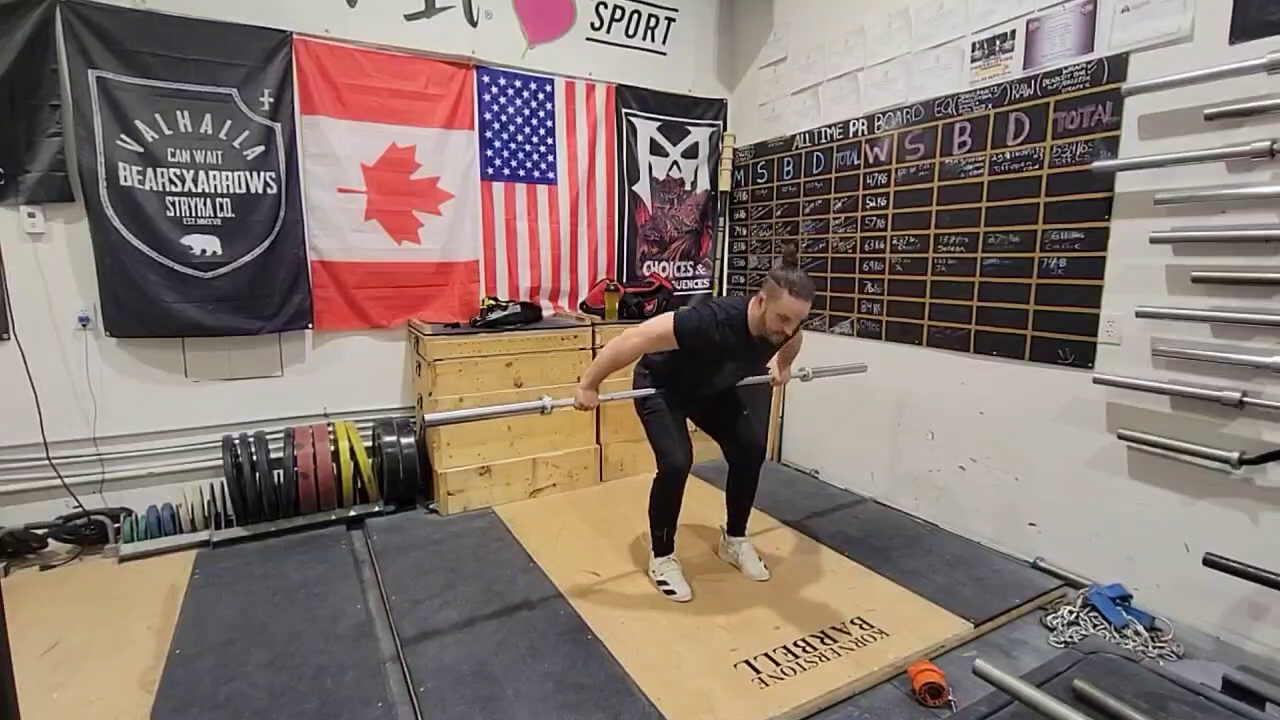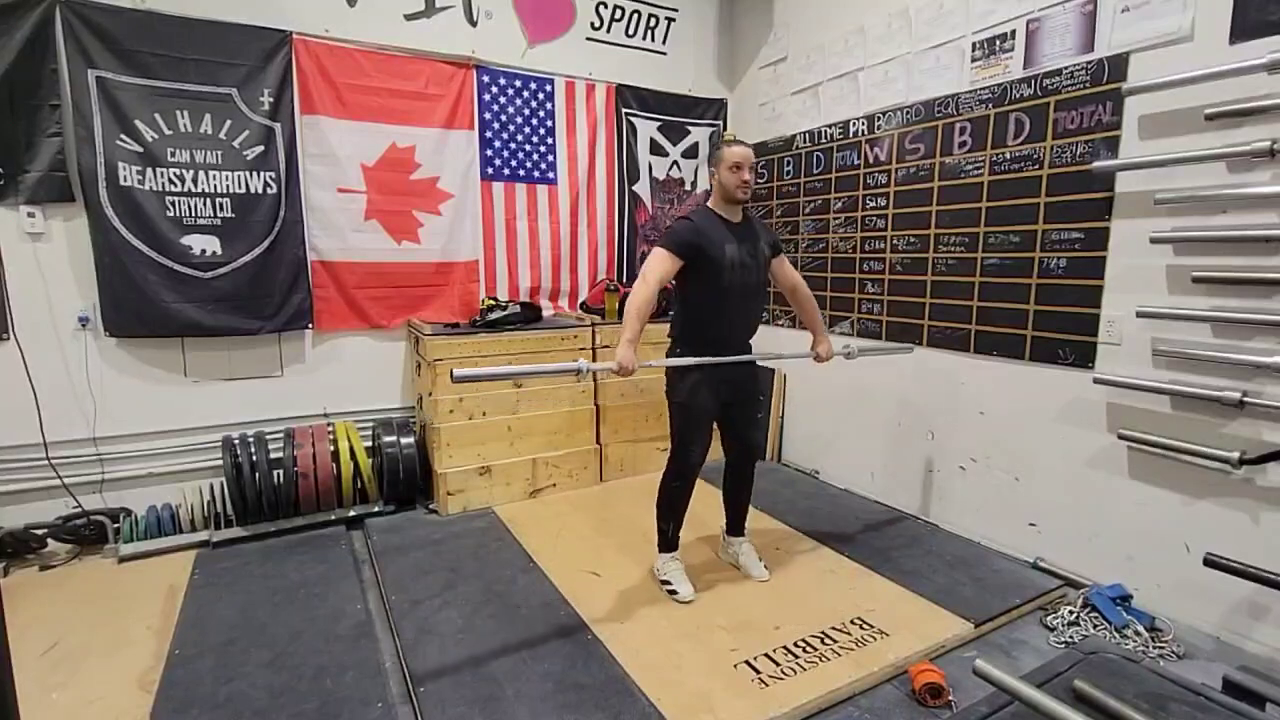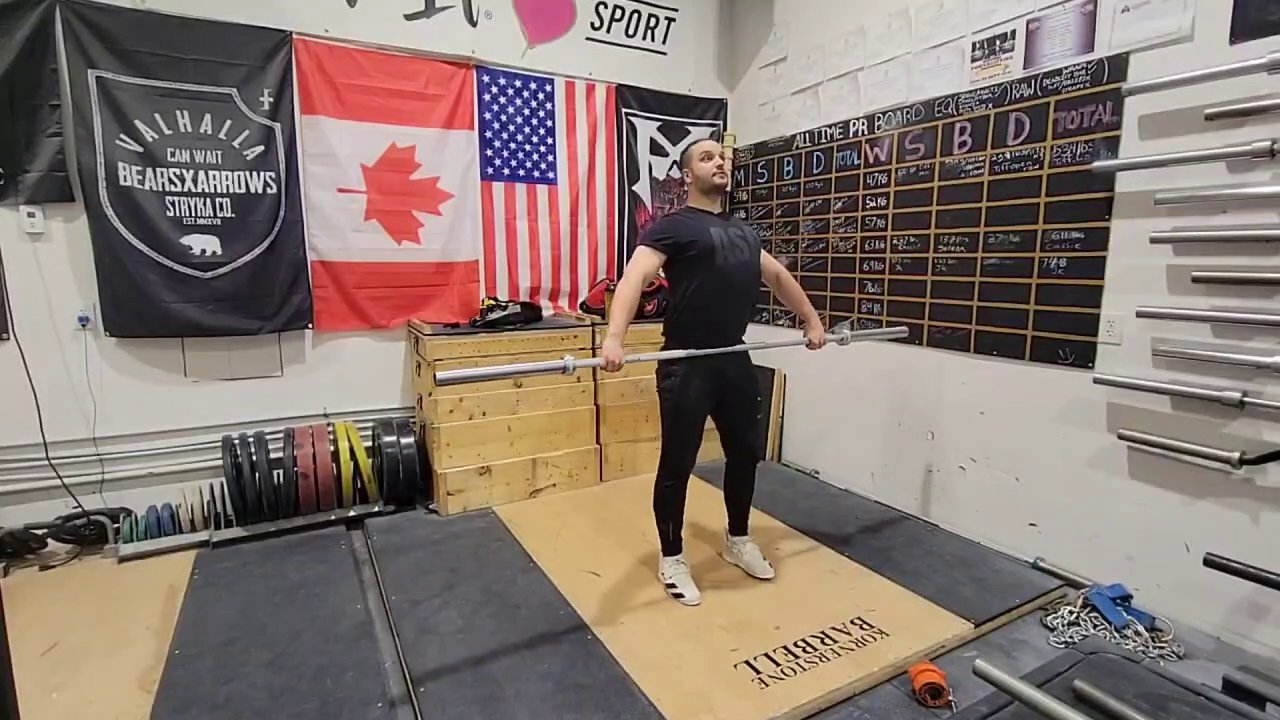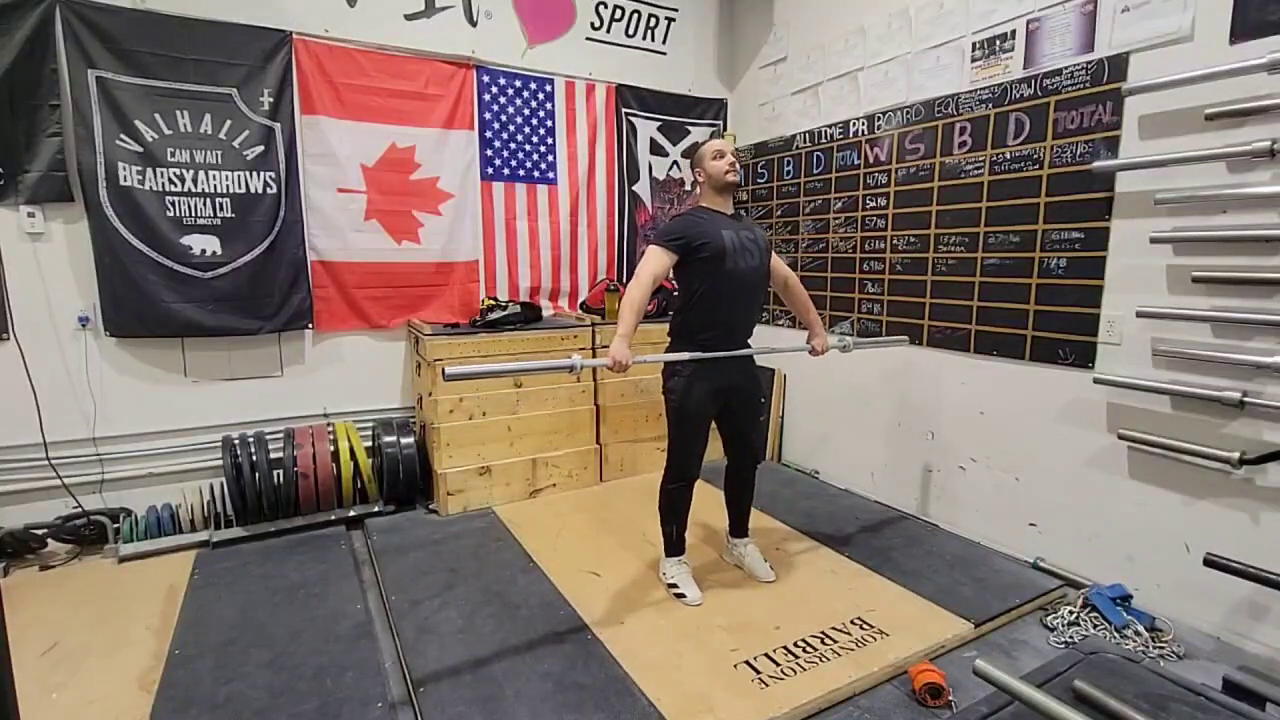
dt=0.5s
person 1, frame 1
left shoulder: (780, 324)
right shoulder: (711, 321)
right elbow: (634, 339)
left wrist: (783, 367)
right wrist: (589, 384)
left hip: (712, 388)
right hip: (661, 385)
left knee: (750, 449)
right knee: (676, 462)
left ankle: (734, 539)
right ankle: (662, 558)
person 1, frame 2
left shoulder: (760, 233)
right shoulder: (692, 229)
left elbow: (794, 286)
right elbow: (649, 282)
left wrist: (820, 337)
right wrist: (628, 344)
left hip: (741, 363)
right hip: (695, 367)
left knee: (746, 453)
right knee: (687, 460)
left ankle: (734, 540)
right ankle: (667, 557)
person 1, frame 3
left shoulder: (743, 230)
right shoulder: (674, 226)
left elbow: (778, 275)
right elbow: (633, 277)
left wrist: (812, 321)
right wrist: (614, 338)
left hip: (735, 359)
right hip: (687, 365)
left knee: (745, 452)
right knee: (678, 463)
left ankle: (738, 539)
right ankle: (671, 558)
person 1, frame 4
left shoulder: (752, 230)
right shoulder: (686, 227)
left elbow: (785, 280)
right elbow: (644, 278)
left wrist: (816, 328)
right wrist: (622, 339)
left hip: (740, 363)
right hip: (693, 367)
left knee: (747, 457)
right knee: (684, 467)
left ankle: (738, 541)
right ankle: (673, 560)
